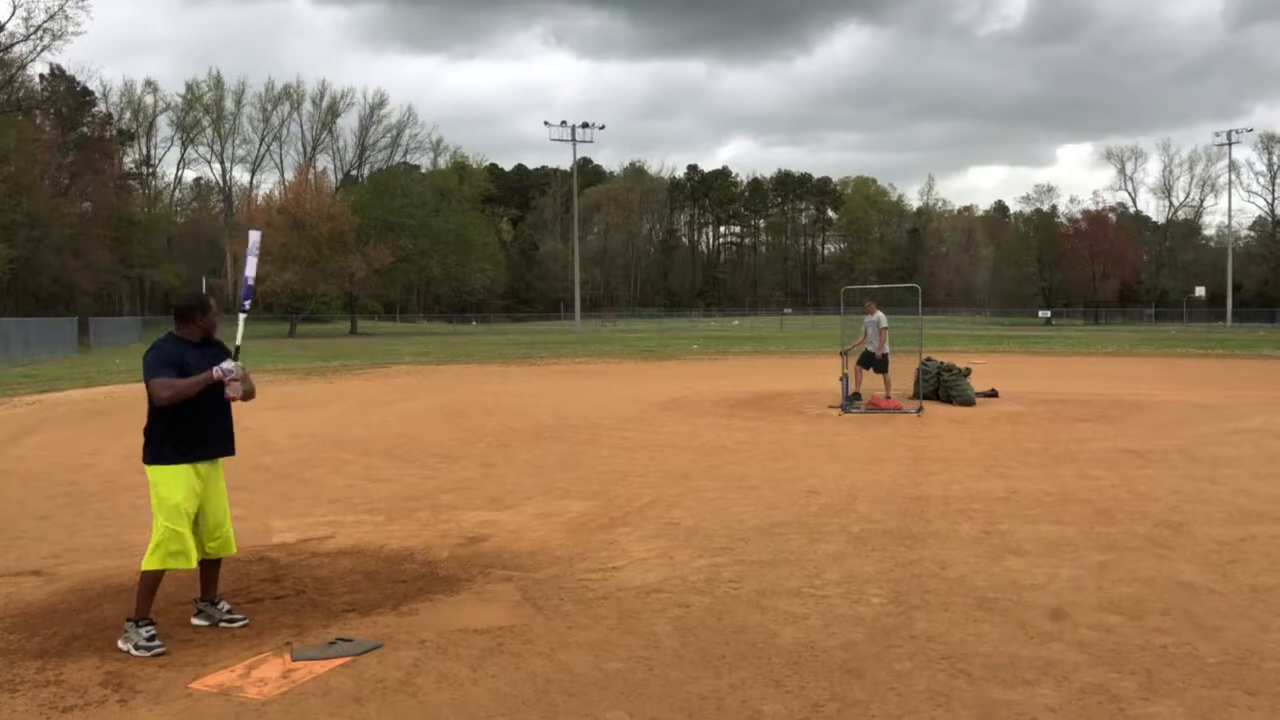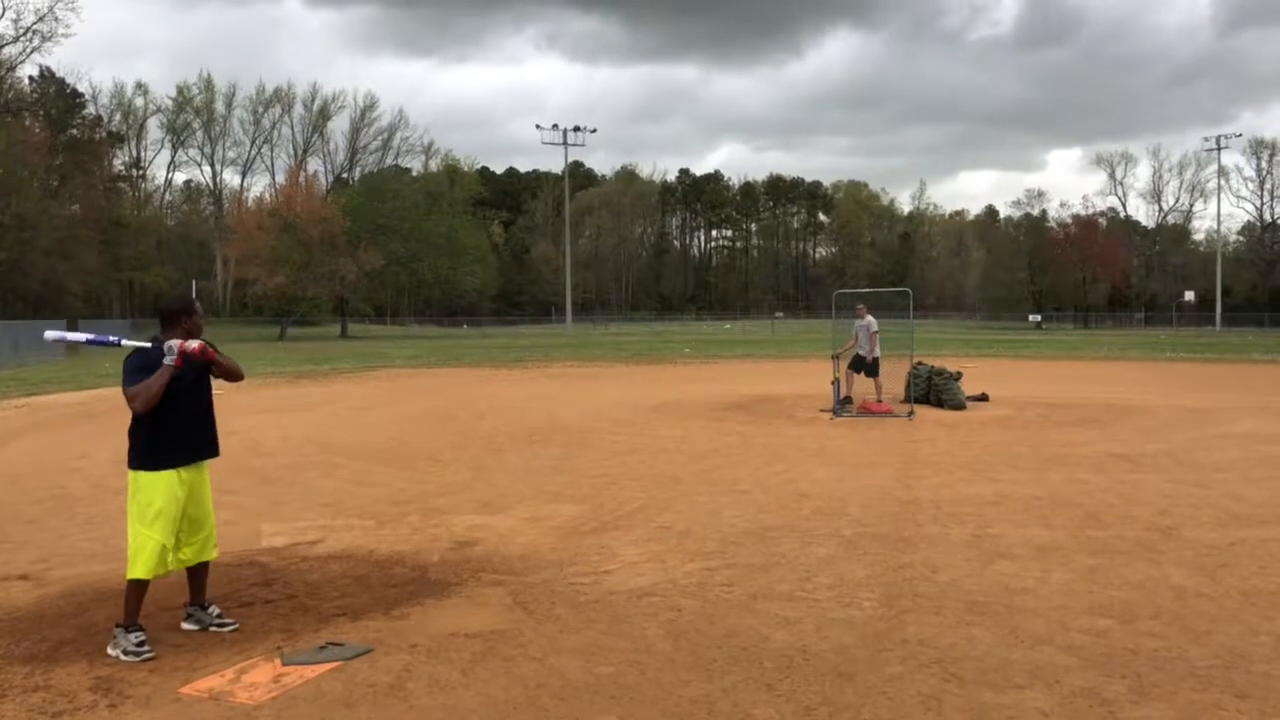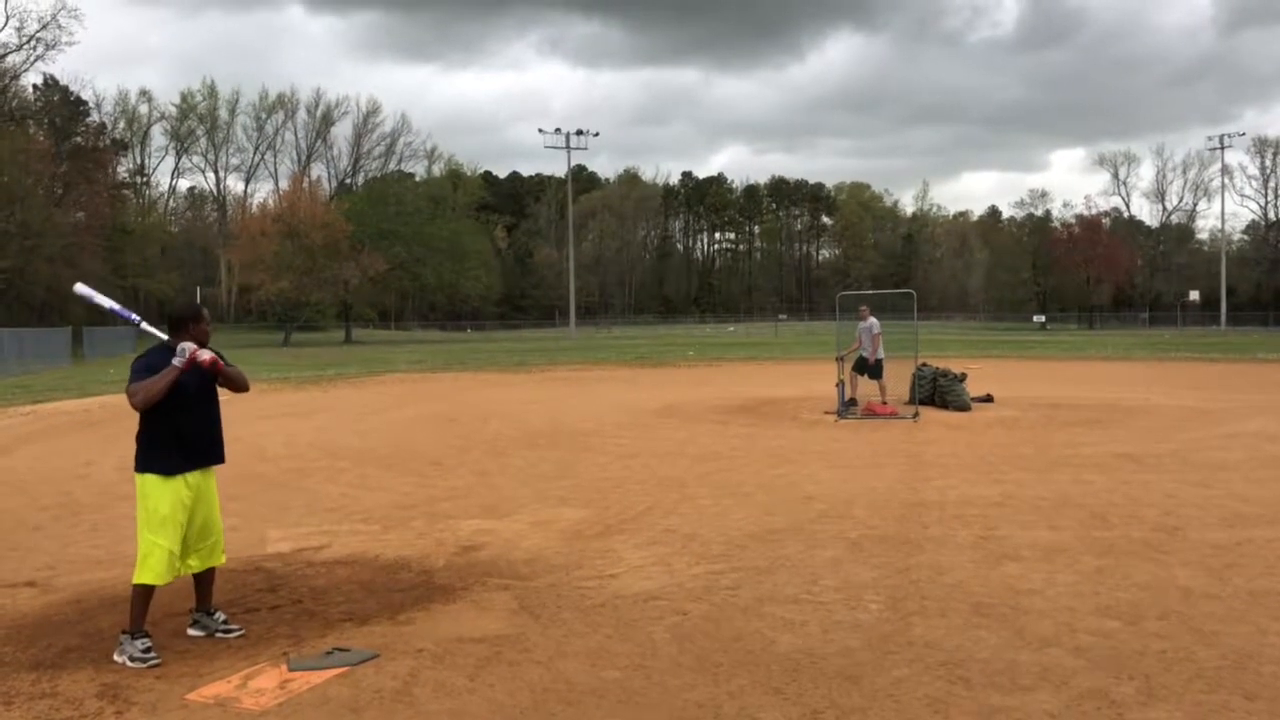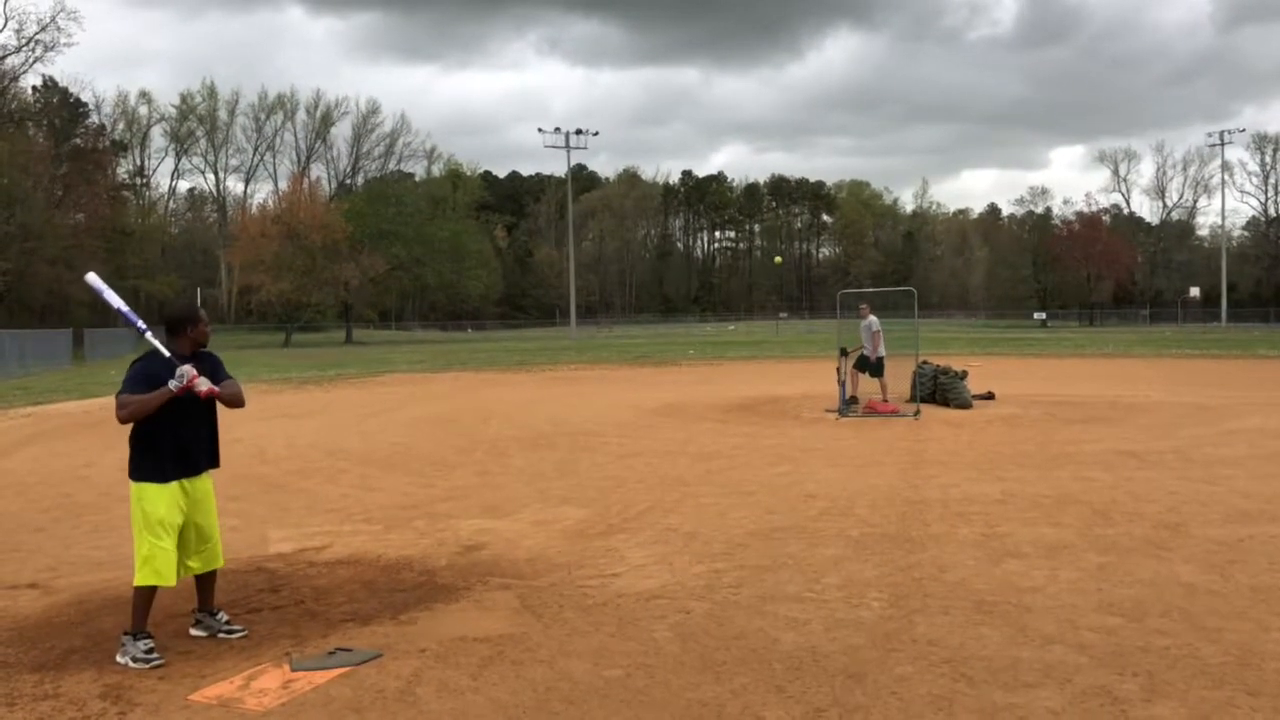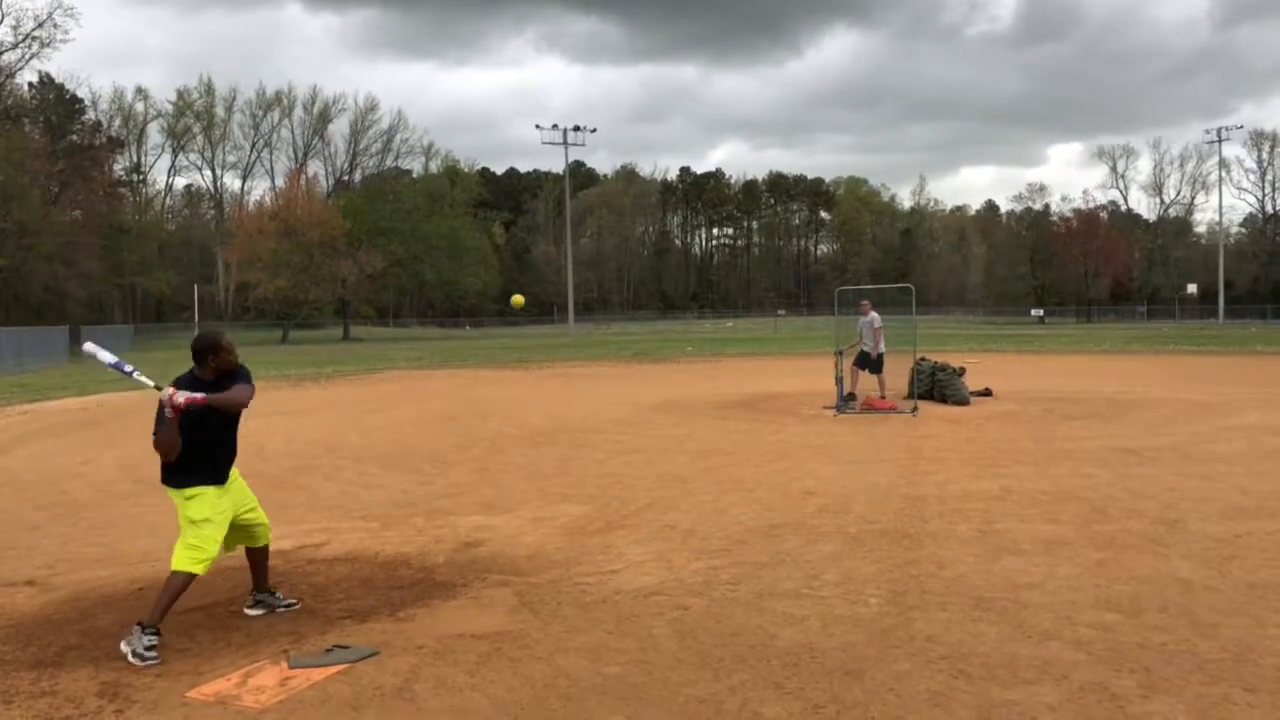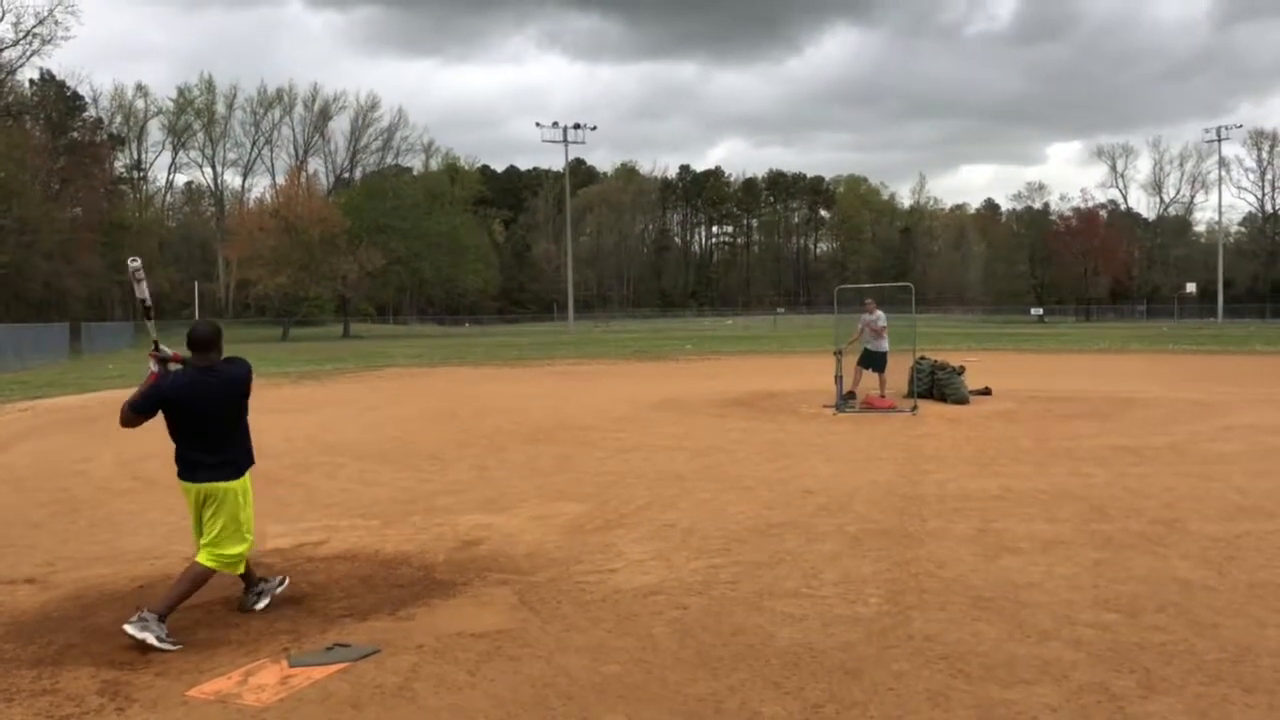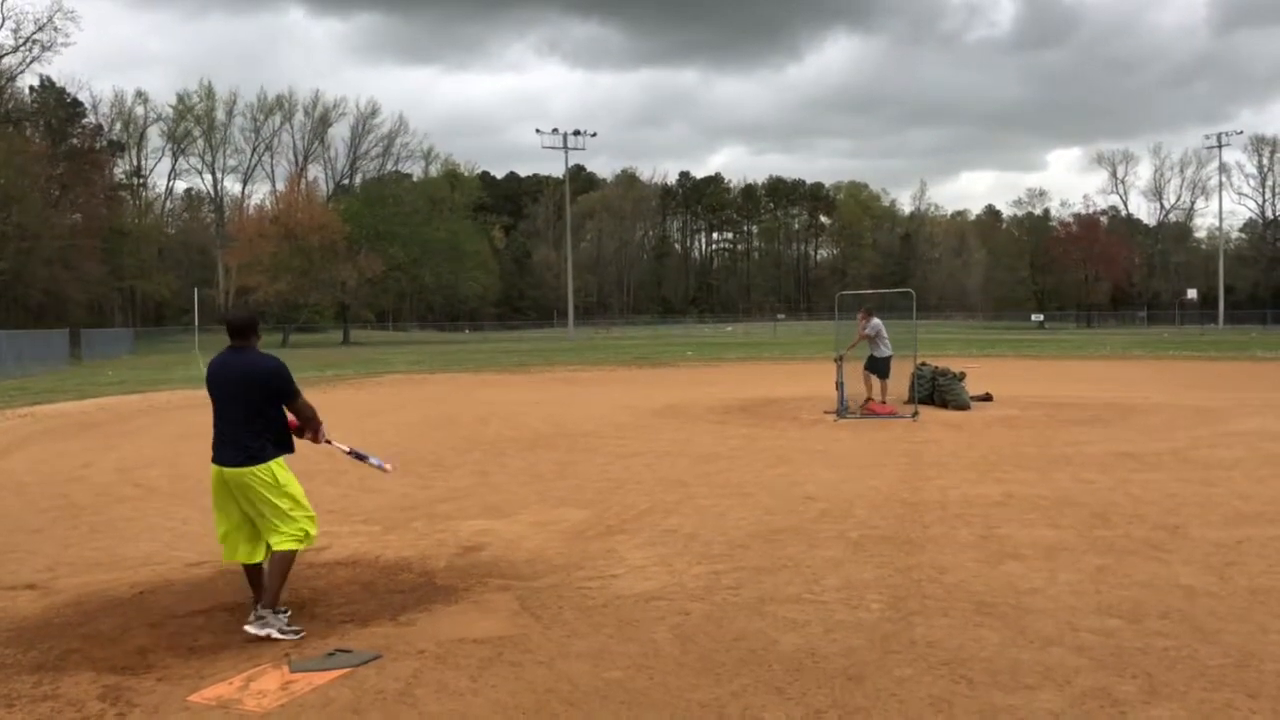
dt=0.7s
person 1, frame 1
left shoulder: (215, 349)
right shoulder: (162, 352)
left elbow: (248, 387)
right elbow: (162, 394)
left wrist: (239, 388)
right wrist: (213, 375)
left hip: (209, 458)
right hip: (170, 462)
left knee: (216, 533)
right knee: (168, 541)
left ankle: (208, 605)
right ankle: (138, 625)
person 1, frame 2
left shoulder: (199, 349)
right shoulder: (142, 358)
left elbow: (236, 373)
right elbow: (138, 403)
left wrist: (208, 354)
right wrist: (170, 363)
left hip: (195, 463)
right hip: (154, 468)
left knee: (200, 537)
right knee: (149, 547)
left ankle: (197, 609)
right ankle: (126, 631)
person 1, frame 3
left shoulder: (207, 358)
right shoulder: (150, 361)
left elbow: (242, 384)
right elbow: (139, 399)
left wrist: (215, 362)
right wrist: (178, 364)
left hip: (202, 467)
right hip: (161, 473)
left knee: (208, 542)
right knee: (156, 554)
left ankle: (204, 615)
right ankle: (132, 637)
person 1, frame 4
left shoulder: (208, 362)
right shoulder: (147, 367)
left elbow: (238, 397)
right elbow: (123, 412)
left wrist: (213, 389)
right wrist: (174, 387)
left hip: (198, 474)
right hip: (155, 480)
left knee: (208, 548)
right knee: (154, 559)
left ankle: (206, 616)
right ankle: (134, 638)
person 1, frame 5
left shoulder: (234, 374)
right shoulder: (178, 392)
left elbow: (241, 399)
right elbow: (168, 454)
left wrist: (199, 398)
right wrist: (170, 414)
left hip: (224, 477)
right hip: (195, 486)
left knee: (258, 527)
right knee: (194, 555)
left ankle: (262, 595)
right ankle: (145, 632)
person 1, frame 6
left shoulder: (171, 383)
right shoulder: (240, 372)
left elbow: (127, 419)
left wrist: (154, 375)
right wrist: (178, 361)
left hip: (192, 478)
right hip: (229, 478)
left knee: (229, 535)
right knee: (214, 553)
left ankle: (254, 588)
right ankle: (151, 616)
person 1, frame 7
left shoulder: (215, 368)
right shoulder: (269, 366)
right elbow: (303, 410)
left wrist: (290, 426)
right wrist: (315, 428)
left hip: (224, 464)
right hip: (260, 464)
left knee: (247, 534)
right knee: (293, 529)
left ankle: (264, 608)
right ankle: (265, 613)
